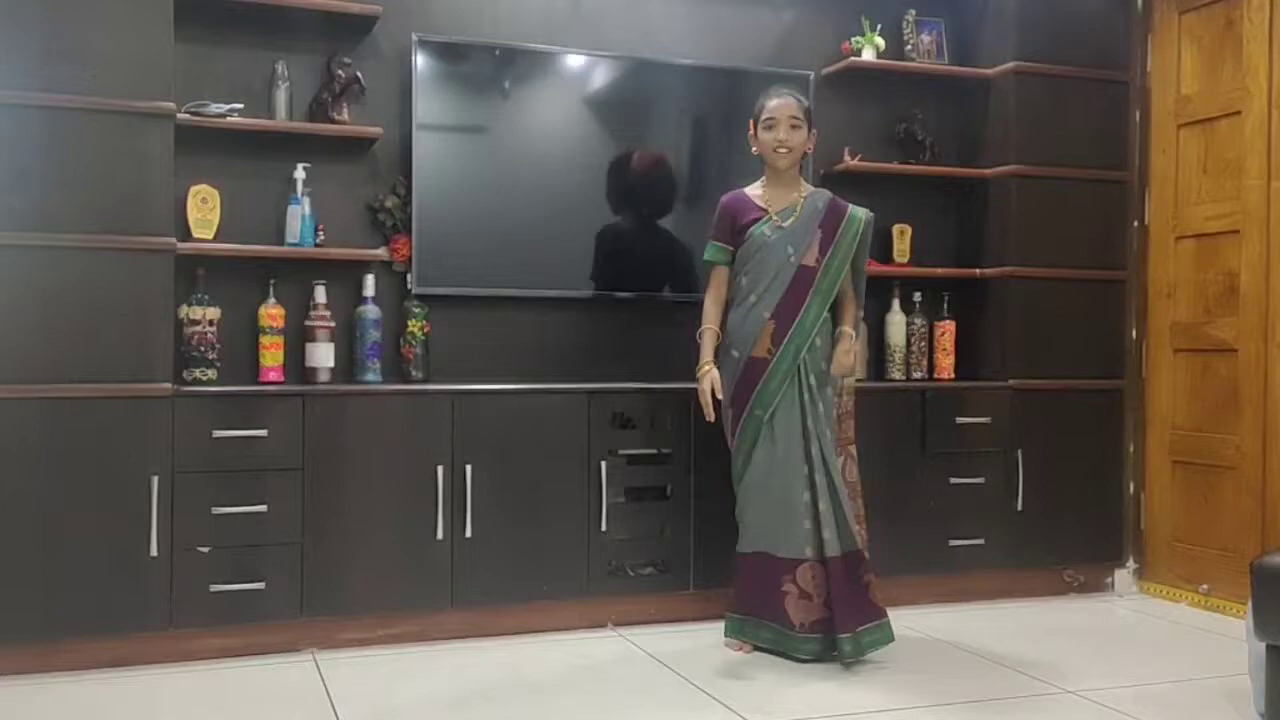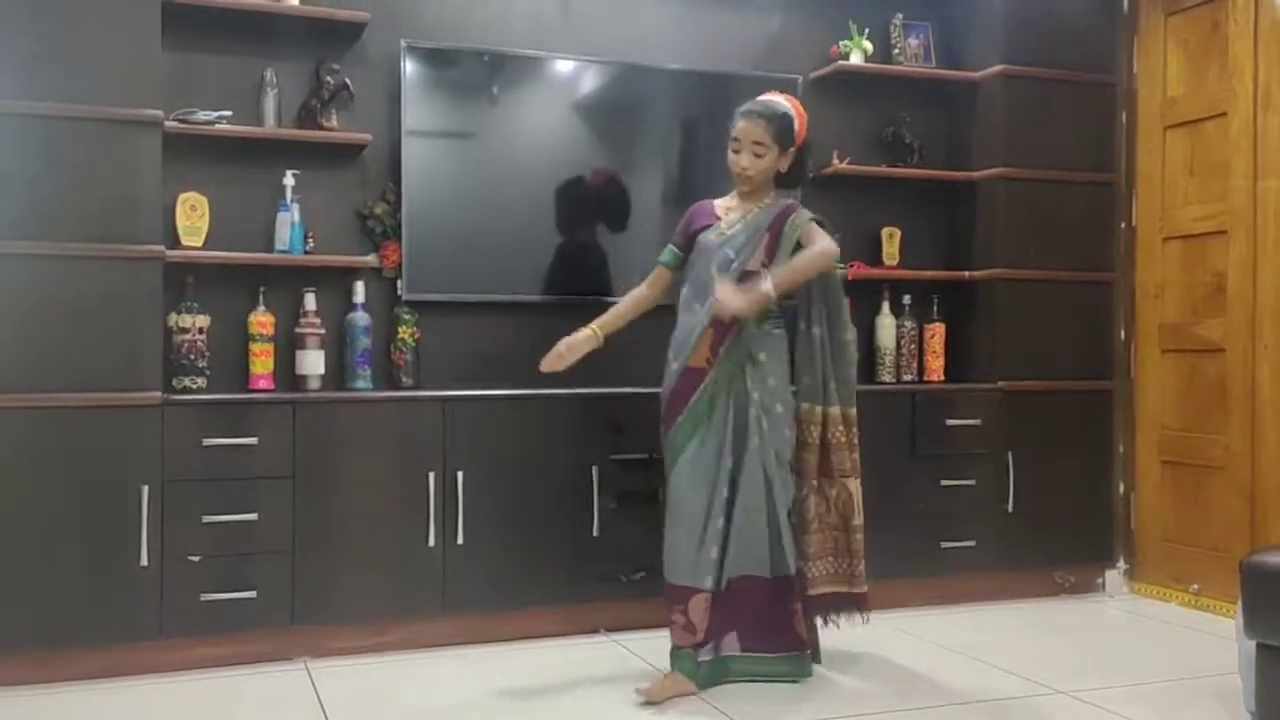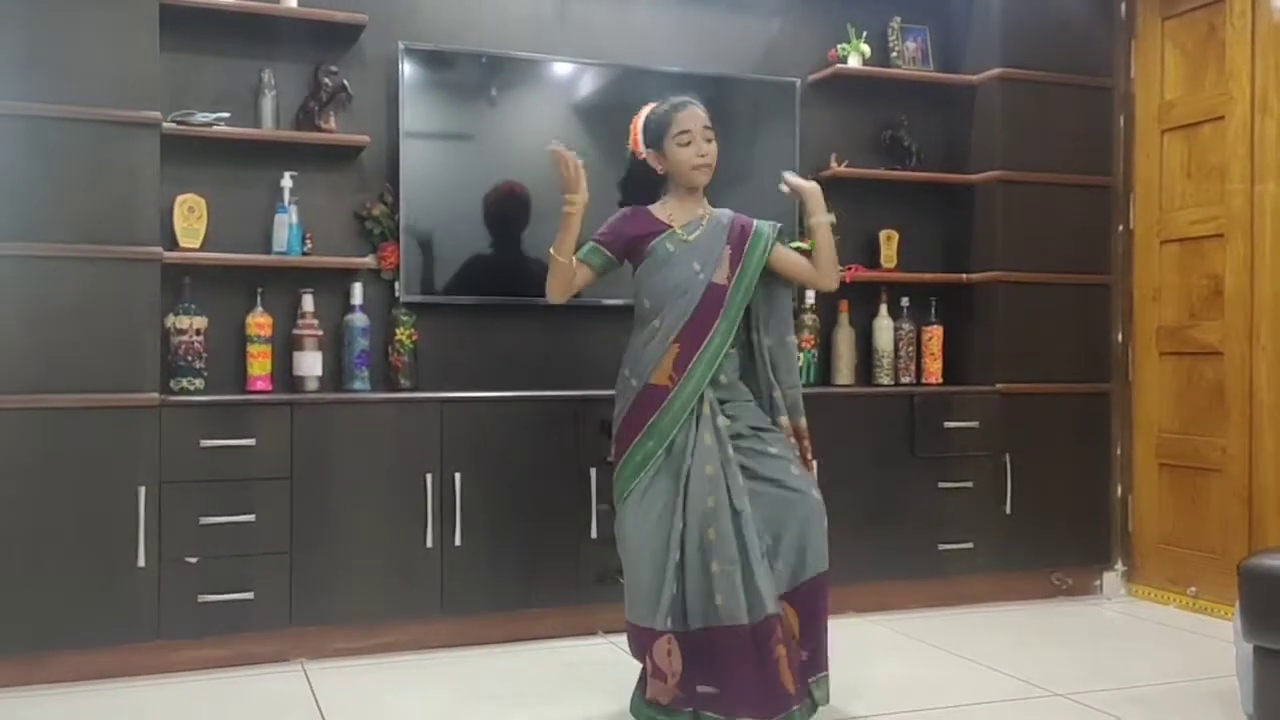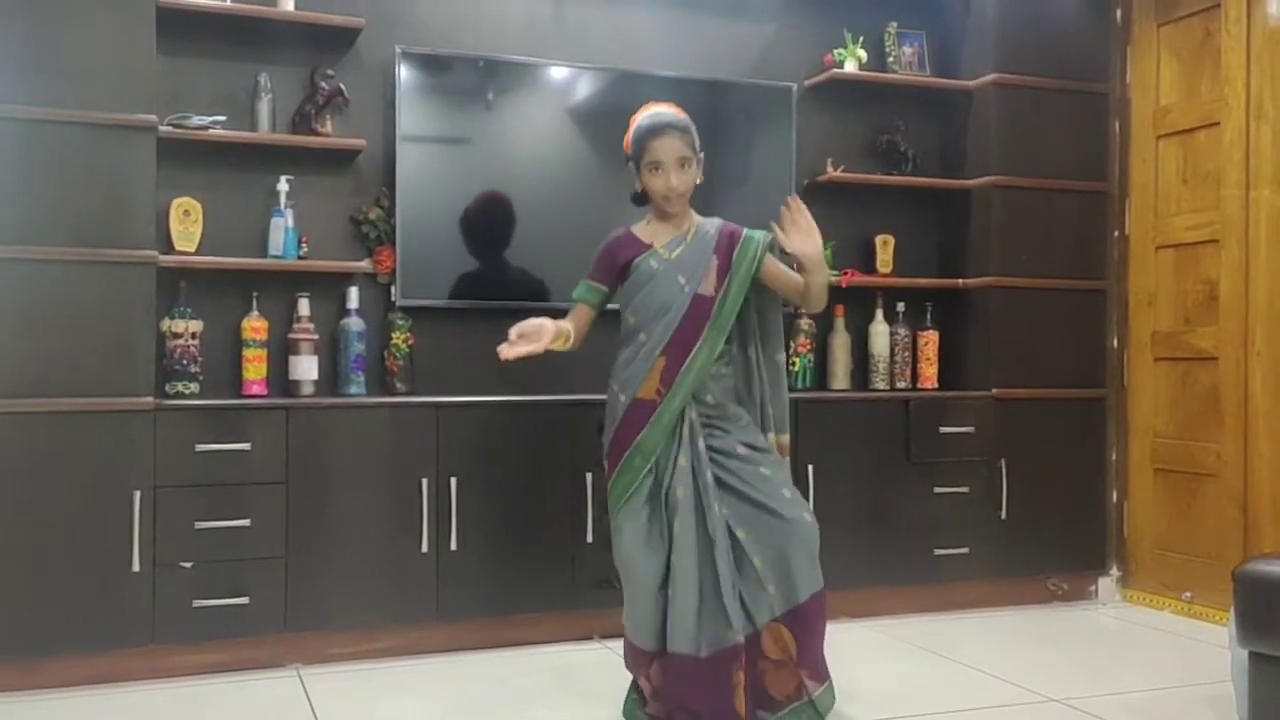
dt=0.7s
person 1, frame 1
left shoulder: (836, 214)
right shoulder: (734, 207)
left elbow: (846, 292)
right elbow: (717, 291)
left wrist: (848, 335)
right wrist: (707, 360)
left hip: (808, 365)
right hip: (751, 365)
left knee: (808, 485)
right knee: (763, 485)
left ankle: (807, 618)
right ankle: (761, 618)
person 1, frame 2
left shoulder: (791, 220)
right shoulder: (701, 216)
left elbow: (827, 253)
right elbow: (653, 287)
left wrist: (757, 295)
right wrist: (591, 335)
left hip: (758, 381)
right hip: (696, 382)
left knee: (760, 502)
right knee: (696, 504)
left ankle: (763, 644)
right ankle: (693, 659)
person 1, frame 3
left shoulder: (742, 232)
right shoulder: (636, 223)
left elbow: (823, 278)
right elbow: (558, 290)
left wrist: (816, 210)
right wrist: (572, 211)
left hip: (729, 404)
right hip: (656, 407)
left knee: (793, 508)
right knee: (660, 540)
person 1, frame 4
left shoulder: (732, 243)
right shoulder: (622, 249)
left elbow: (807, 296)
right elbow: (575, 329)
left wrist: (812, 260)
right wrist: (549, 332)
left hip: (722, 420)
right hip: (647, 426)
left knee: (785, 529)
right knee: (657, 559)
